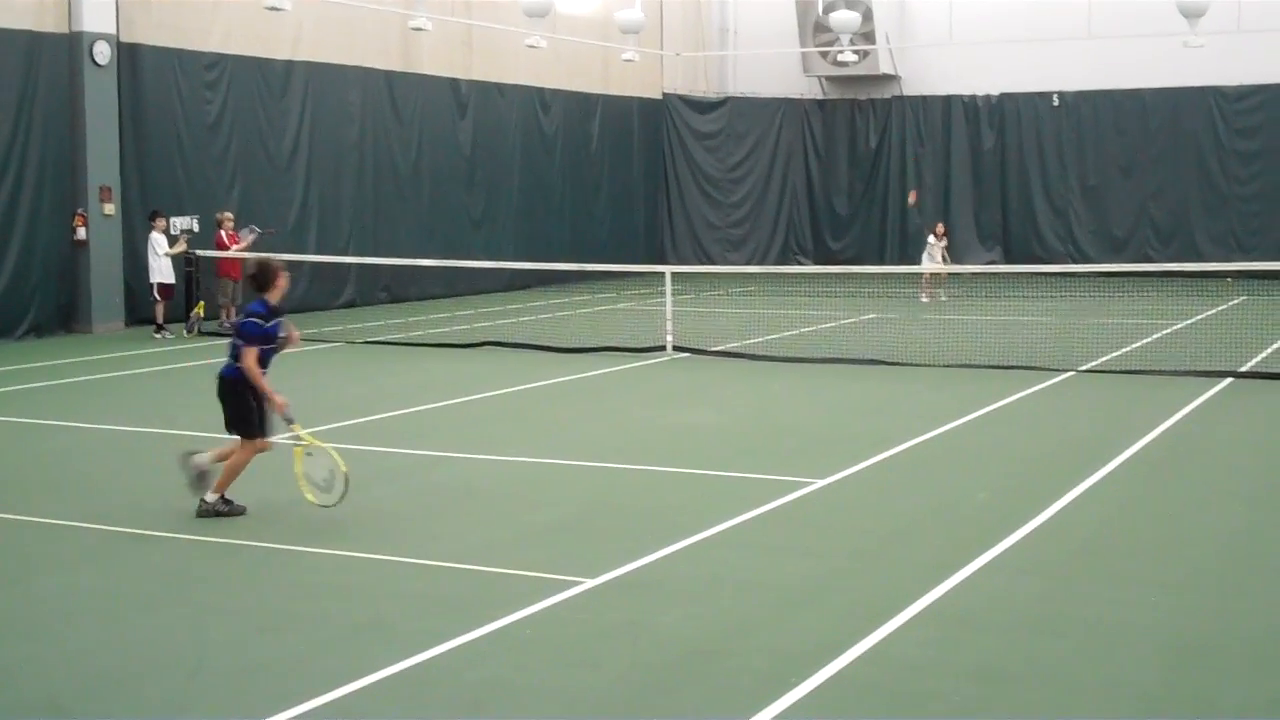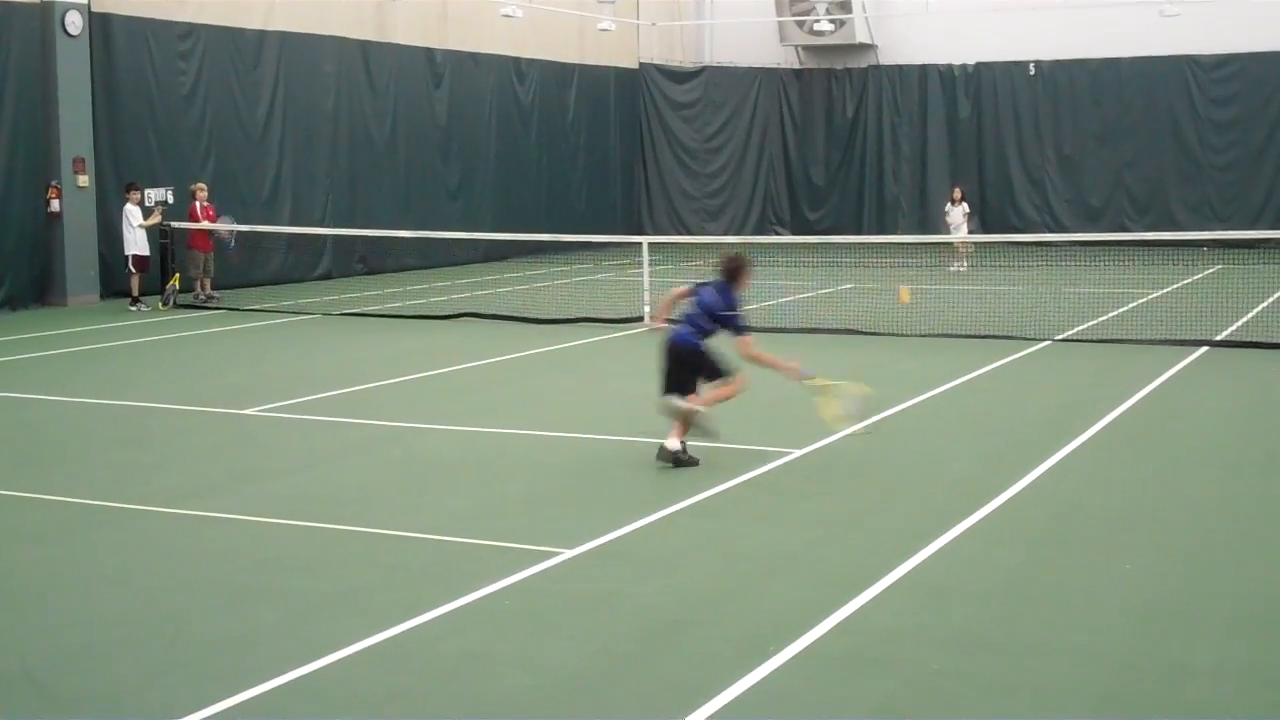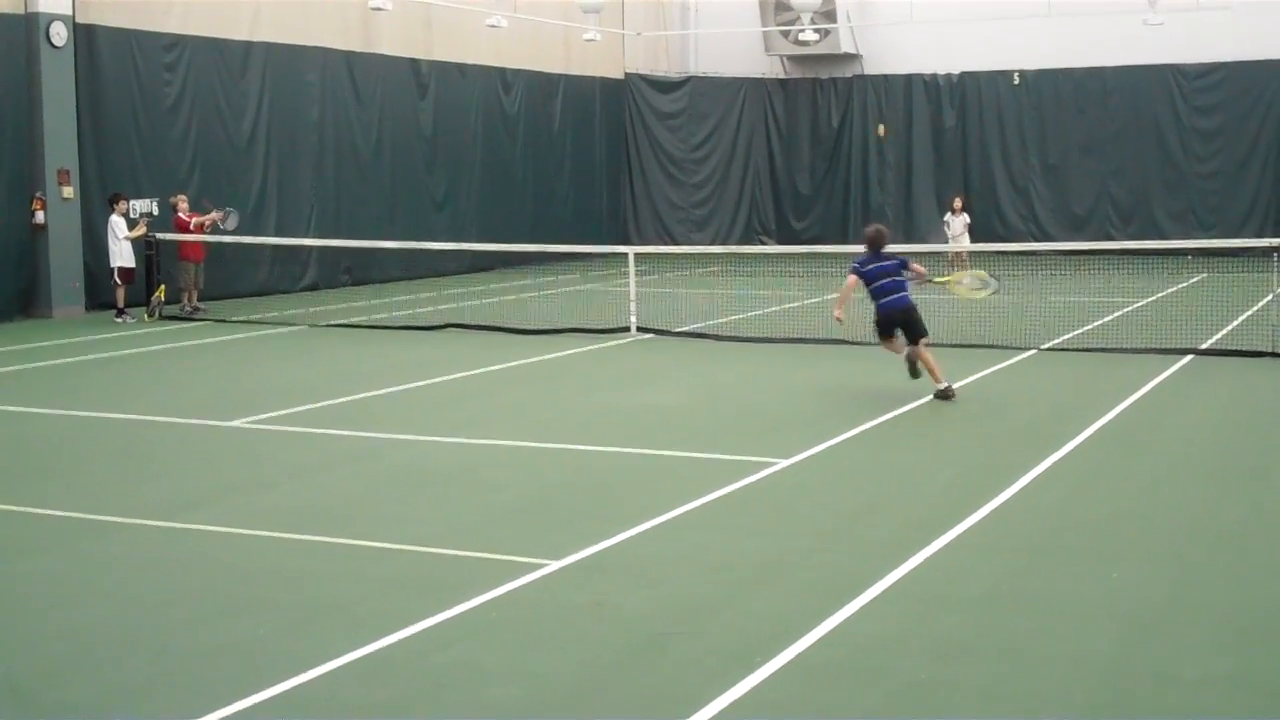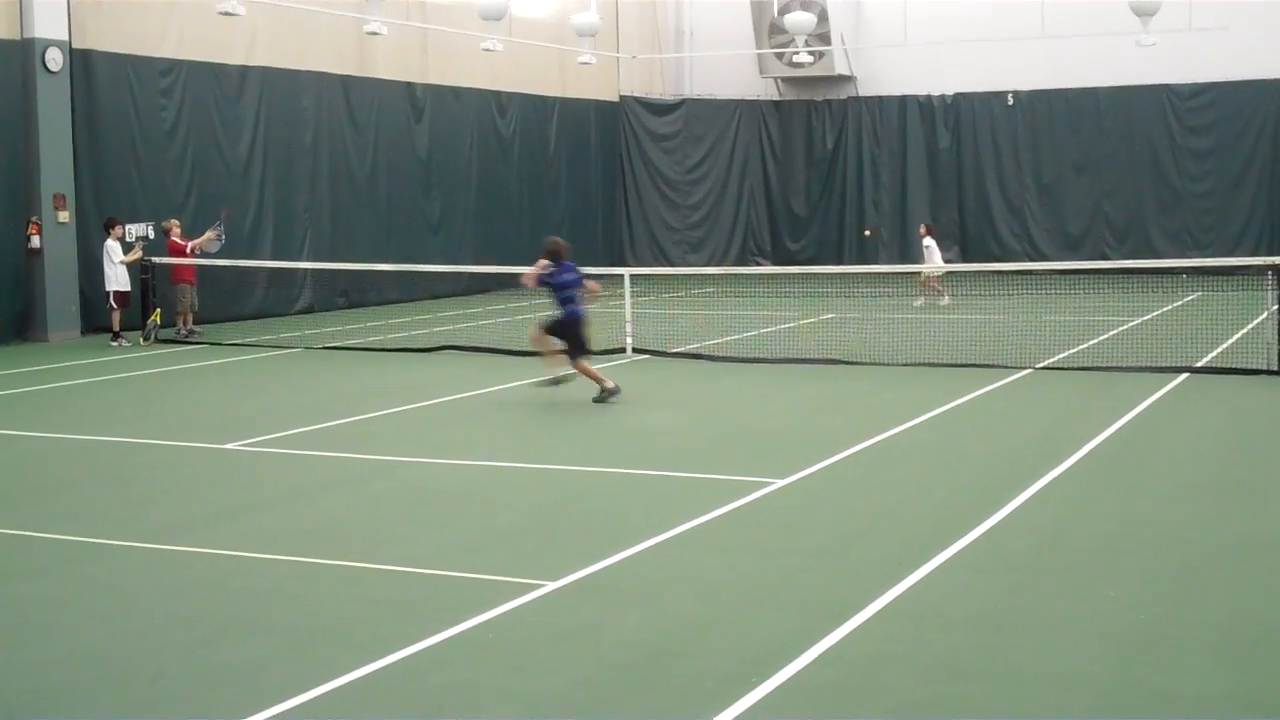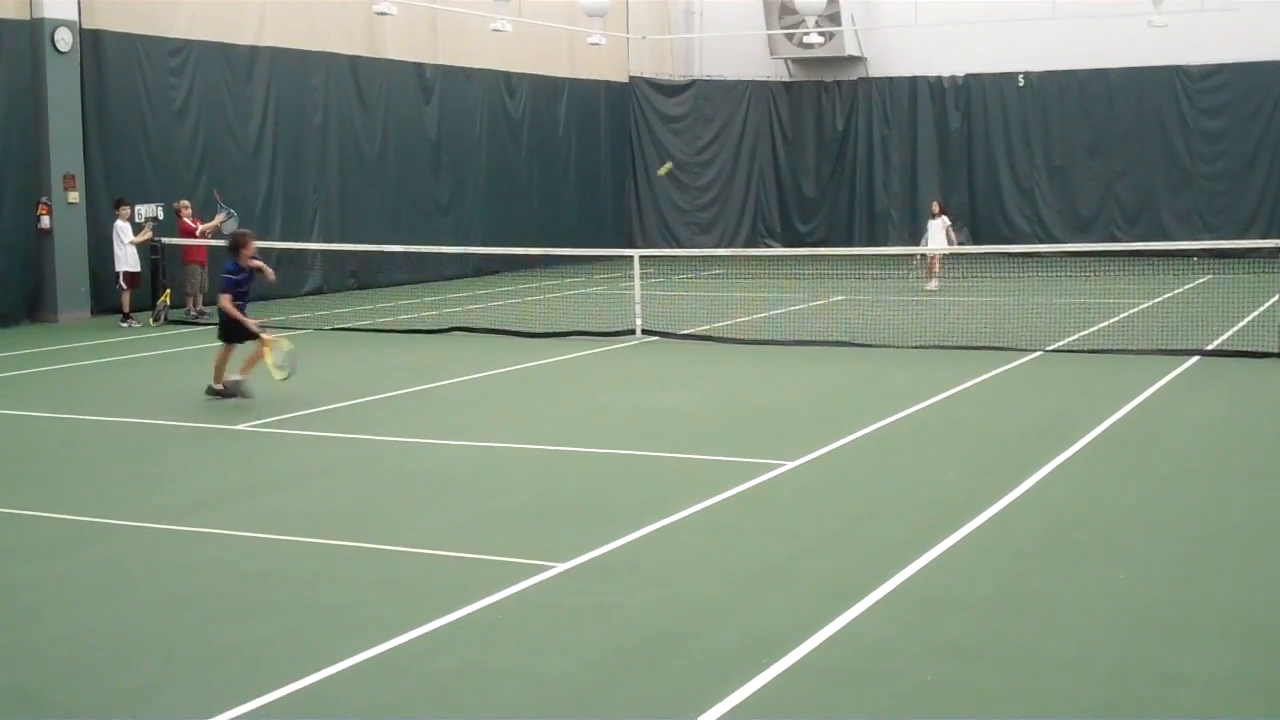
dt=1s
person 1, frame 1
left shoulder: (274, 311)
right shoulder: (255, 316)
left elbow: (270, 343)
right elbow: (248, 363)
left wrist: (288, 338)
right wrist: (271, 395)
left hip: (250, 382)
right hip: (236, 382)
left knee: (260, 443)
right knee: (251, 444)
left ankle: (200, 460)
right ankle: (211, 500)
person 1, frame 2
left shoulder: (708, 287)
right shoulder: (728, 309)
left elbow: (675, 294)
right elbow: (748, 353)
left wrist: (659, 318)
right wrist: (784, 367)
left hip: (675, 344)
right hip: (690, 347)
left knee: (691, 400)
right knee: (736, 384)
left ankle: (673, 446)
right ankle: (691, 407)
person 1, frame 3
left shoulder: (860, 264)
right shoulder: (895, 259)
left elbow: (850, 283)
right elbow: (921, 272)
left wrist: (839, 307)
right wrist: (917, 275)
left hip: (886, 312)
right hip: (907, 307)
left knee: (886, 340)
right knee: (921, 348)
left ankle: (906, 352)
right ankle: (943, 386)
person 1, frame 4
left shoulder: (551, 274)
right shoulder: (572, 268)
left elbow: (527, 281)
right elbow: (595, 288)
left wrist: (538, 268)
left hip: (571, 319)
right hip: (575, 316)
left knee: (577, 362)
right knee: (537, 333)
left ankle: (608, 386)
right ankle: (557, 372)
person 1, frame 5
left shoulder: (251, 262)
right shoulder: (230, 272)
left elbow: (270, 277)
right elbow: (223, 303)
left wrist: (262, 266)
right wrist: (245, 320)
left hip: (239, 310)
right hip: (230, 313)
left knee: (228, 347)
right knee: (263, 343)
left ankle: (217, 386)
right ankle: (235, 380)
